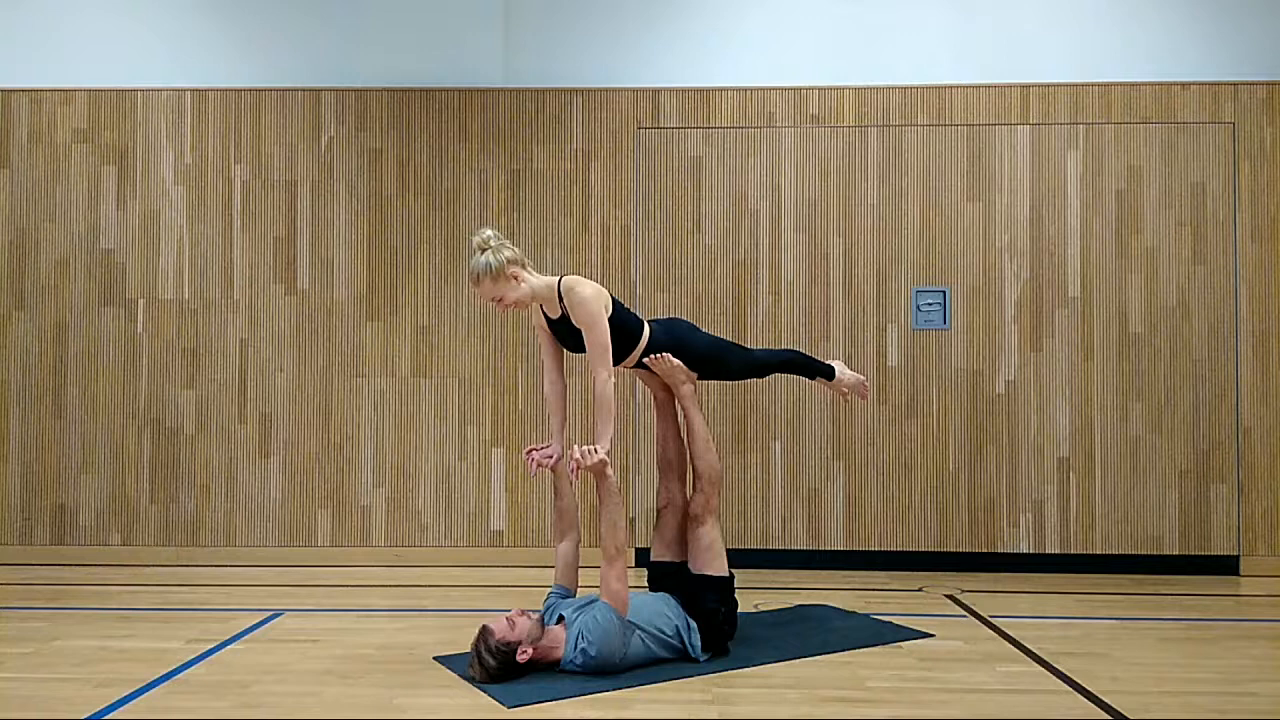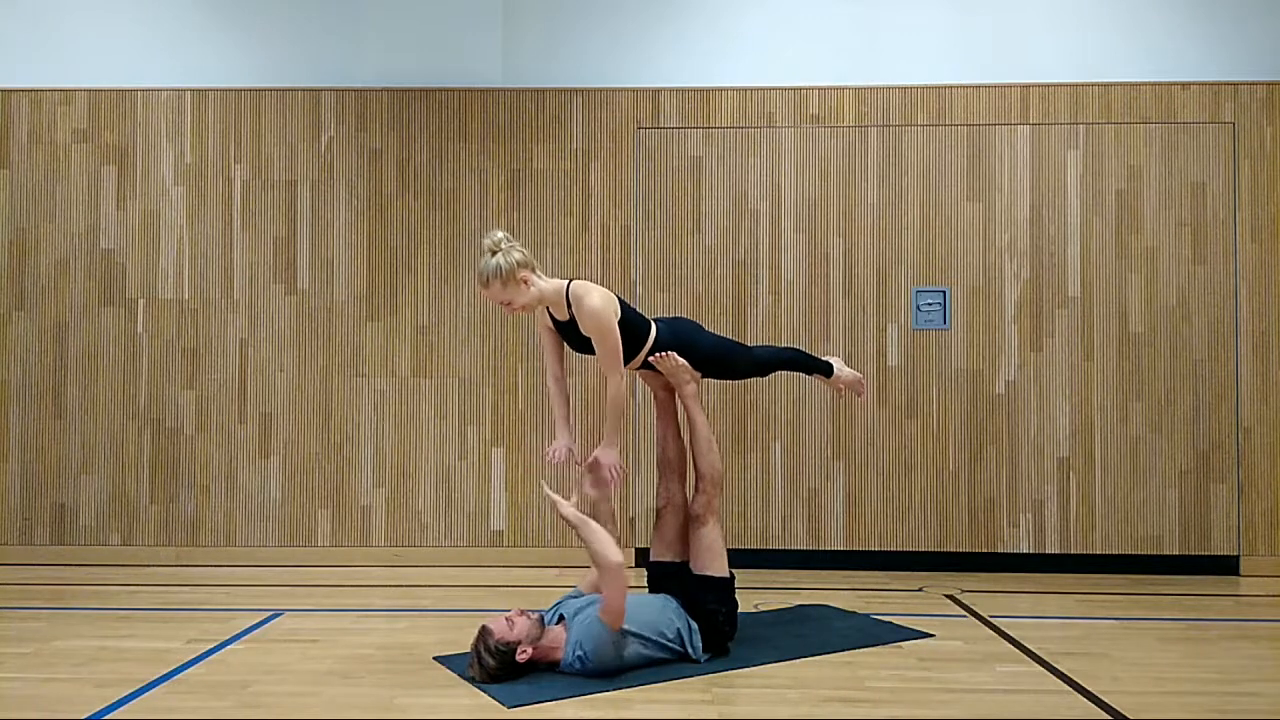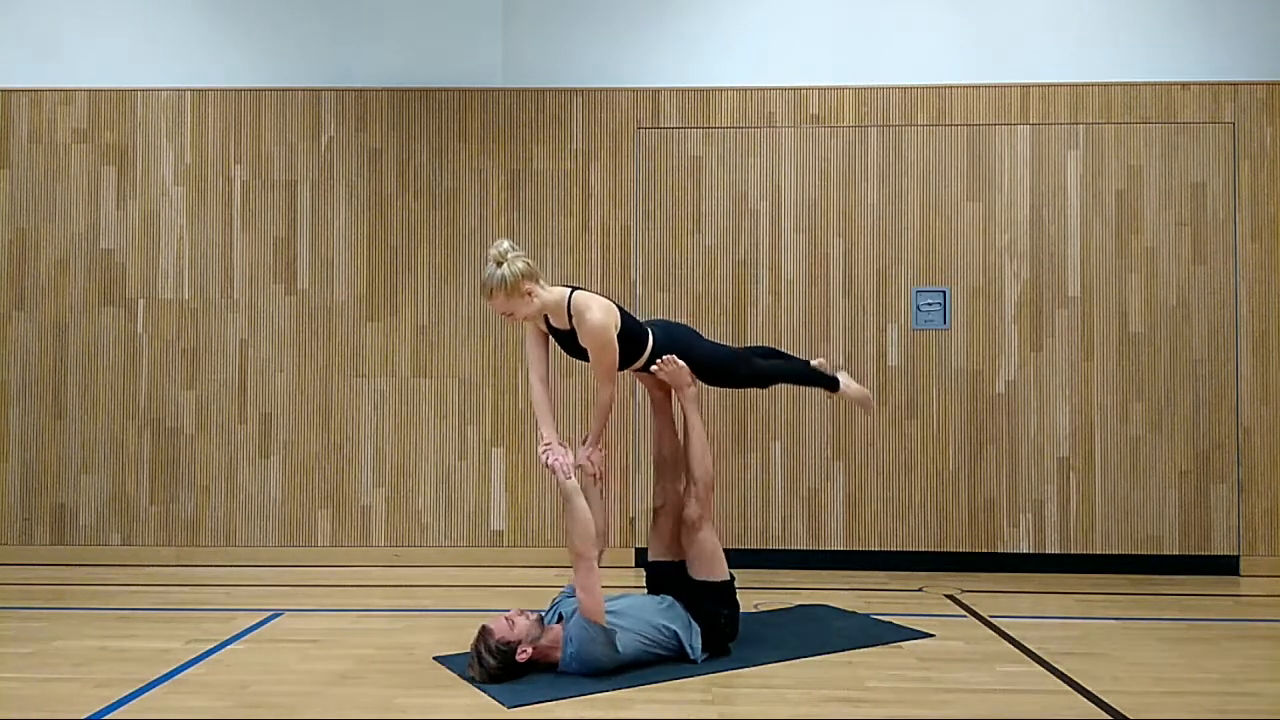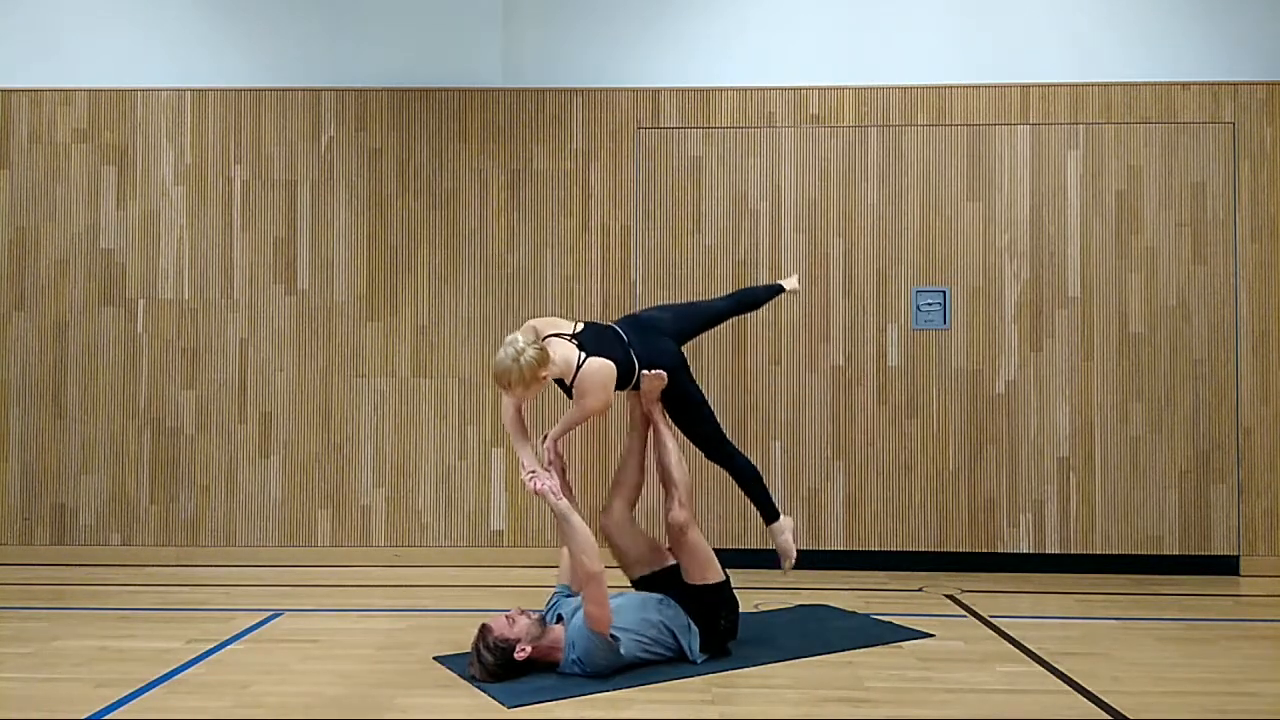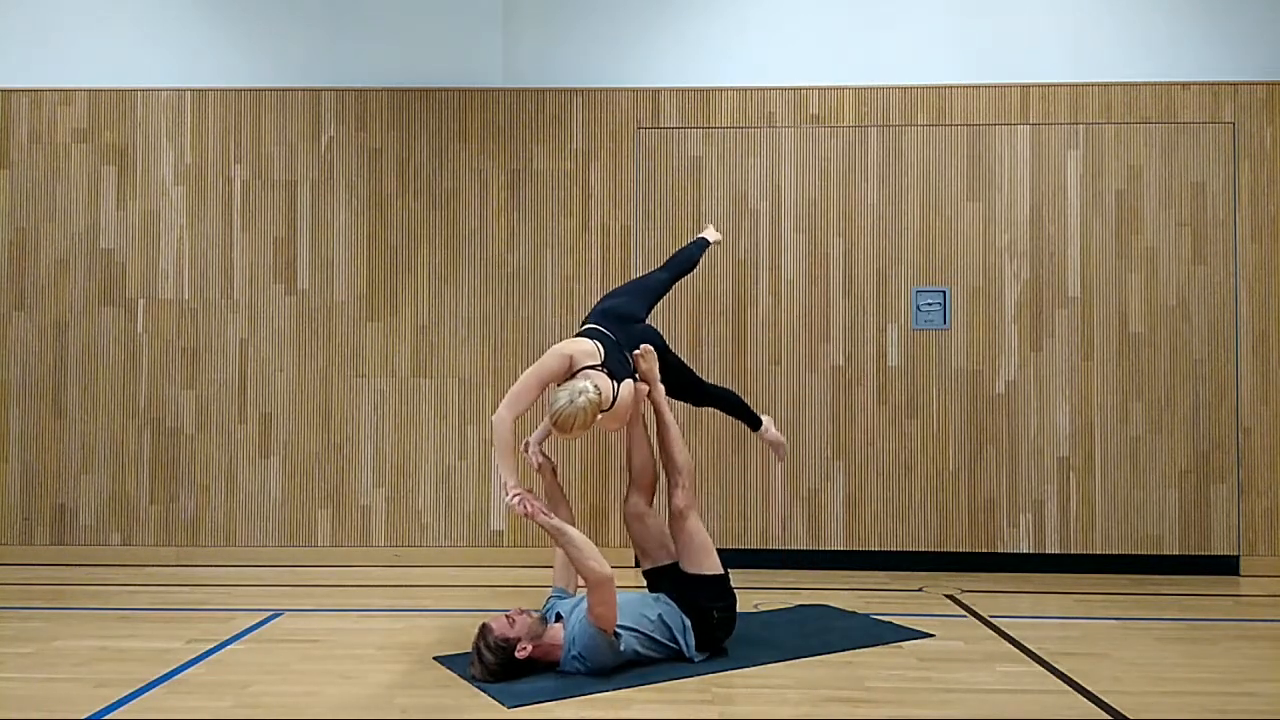
dt=1s
person 1, frame 1
left shoulder: (579, 294)
right shoulder: (541, 312)
left elbow: (603, 374)
right elbow: (553, 378)
left wrist: (602, 444)
right wrist: (556, 441)
left hip: (675, 346)
right hip: (654, 359)
left knee: (754, 363)
right knee: (751, 365)
left ankle: (831, 371)
right ankle: (827, 373)
person 1, frame 2
left shoulder: (588, 302)
right shoulder: (546, 311)
left elbow: (616, 379)
right elbow: (555, 377)
left wrist: (610, 444)
right wrist: (563, 434)
left hip: (681, 346)
right hip: (657, 355)
left knee: (756, 362)
right knee: (753, 363)
left ankle: (829, 368)
right ankle: (825, 369)
person 1, frame 3
left shoulder: (591, 317)
right shoulder: (539, 313)
left elbow: (607, 388)
right elbow: (537, 381)
left wrist: (593, 442)
right wrist: (549, 438)
left hip: (675, 350)
right hip: (648, 342)
left knee: (762, 374)
right knee: (738, 357)
left ankle: (836, 384)
right ankle: (810, 366)
person 1, frame 4
left shoulder: (592, 386)
right shoulder: (532, 333)
left elbow: (583, 408)
right elbow: (510, 406)
left wrist: (554, 436)
right wrist: (528, 459)
left hip: (661, 366)
right hip: (638, 327)
left knee: (718, 449)
right knee: (720, 307)
left ankle: (776, 521)
right ankle: (782, 286)
person 1, frame 5
left shoulder: (618, 407)
right shoulder: (565, 355)
right elbow: (503, 416)
right wrist: (511, 485)
left hip: (644, 347)
right hip: (612, 315)
left knee: (700, 393)
right knee: (668, 273)
left ankle: (760, 425)
right ankle: (706, 239)
person 2, frame 1
left shoulder: (554, 615)
right shoulder: (593, 648)
left elbow: (567, 539)
right elbow: (614, 556)
left wrist: (559, 472)
right wrist: (604, 477)
left hip: (669, 603)
right hip: (704, 620)
right knee: (701, 506)
left ankle: (665, 394)
right ankle: (684, 393)
person 2, frame 2
left shoulder: (558, 617)
right shoulder: (588, 653)
left elbow: (608, 566)
right elbow: (615, 565)
left wrist: (599, 500)
right wrist: (572, 514)
left hip: (671, 605)
right hip: (704, 621)
right knee: (703, 507)
left ankle: (666, 393)
right ankle: (687, 392)
person 2, frame 3
left shoulder: (556, 617)
right shoulder: (584, 650)
left elbow: (593, 549)
right elbow: (584, 559)
left wrist: (589, 481)
right wrist: (568, 487)
left hip: (669, 605)
right hip: (705, 623)
right knee: (694, 513)
left ankle: (661, 393)
right ankle: (687, 396)
person 2, frame 4
left shoulder: (556, 616)
right shoulder: (585, 653)
left elbow: (573, 547)
right elbow: (592, 572)
left wrist: (560, 481)
right wrist: (559, 505)
left hip: (672, 606)
right hip: (705, 624)
left knee: (615, 516)
right knee: (679, 518)
left ankle: (642, 418)
right ankle: (652, 410)
person 2, frame 5
left shoulder: (553, 616)
right shoulder: (585, 650)
left elbow: (566, 544)
right elbow: (601, 575)
left wrist: (549, 479)
right wrist: (544, 520)
left hip: (672, 604)
right hip: (703, 619)
right knee: (680, 503)
right ankle: (655, 394)
